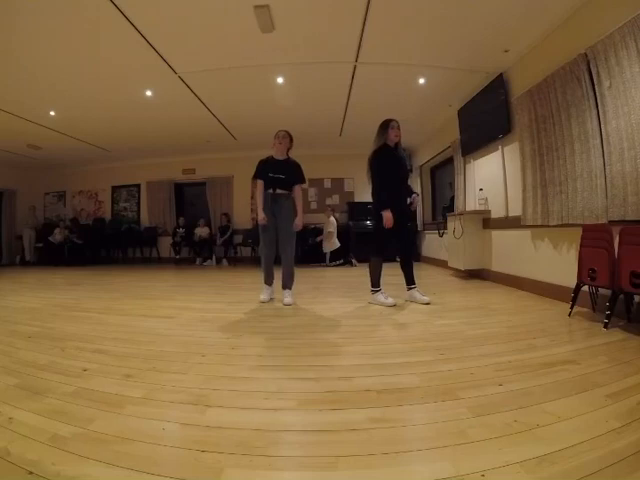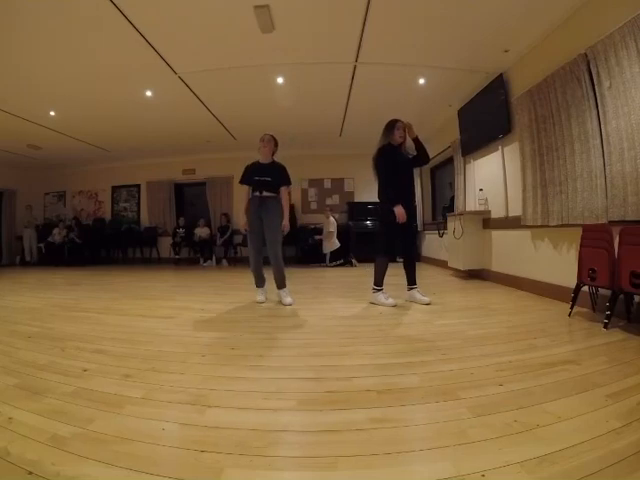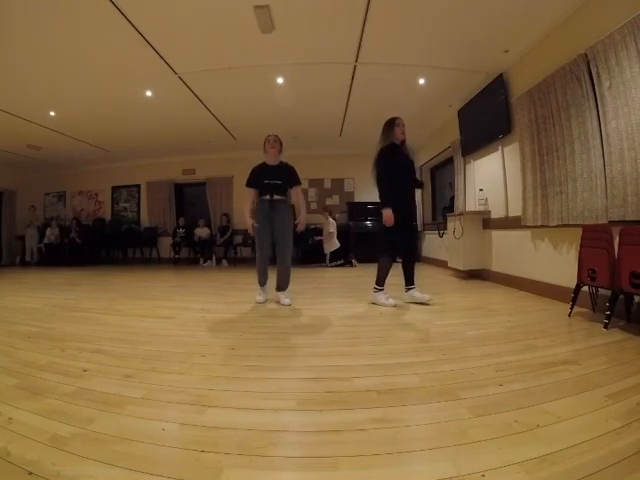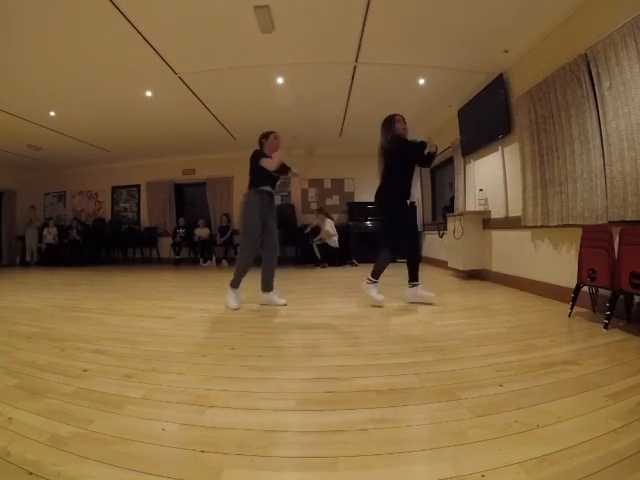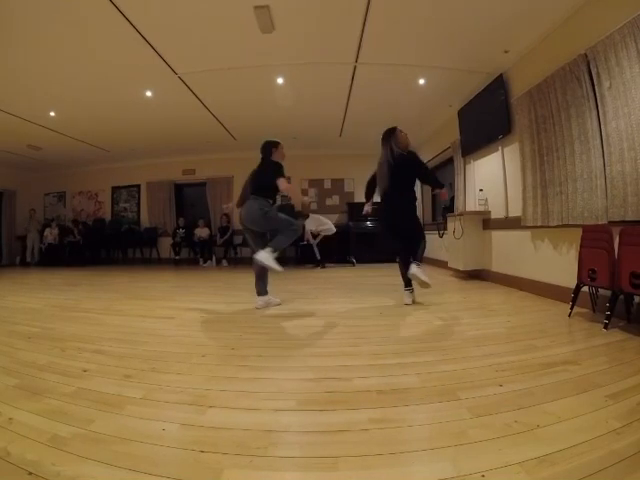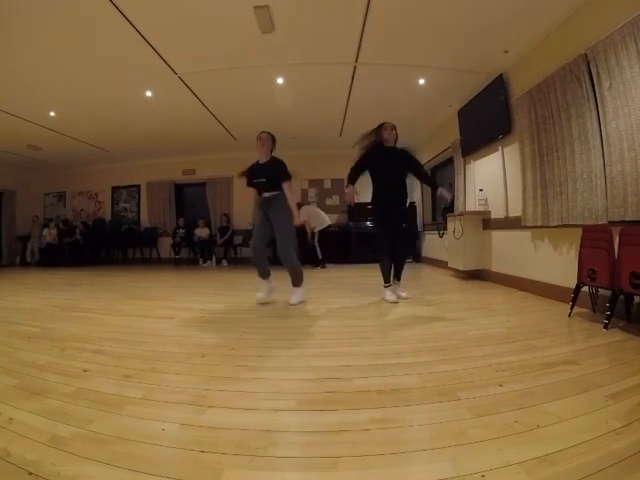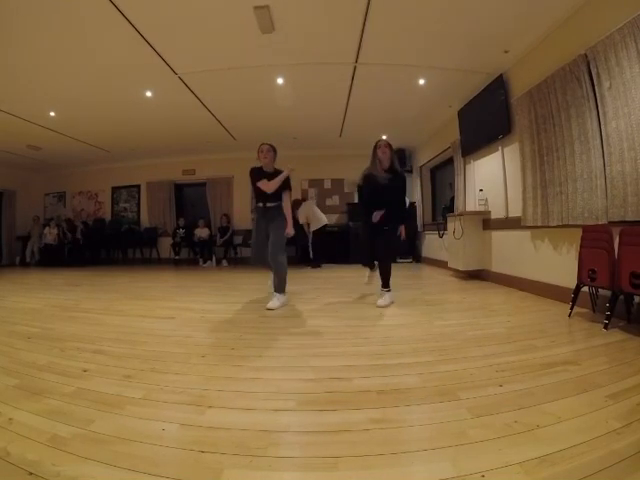
dt=0.7s
person 1, frame 1
left shoulder: (399, 156)
right shoulder: (379, 155)
right elbow: (377, 185)
left wrist: (413, 194)
right wrist: (384, 209)
left hip: (401, 209)
right hip: (384, 209)
left knee: (407, 247)
right knee: (380, 248)
left ankle: (411, 289)
right ankle: (375, 292)
person 1, frame 2
left shoulder: (403, 156)
right shoulder: (384, 152)
left elbow: (424, 159)
right elbow: (385, 182)
left wrist: (414, 137)
right wrist: (395, 205)
left hip: (408, 206)
right hip: (391, 207)
left knee: (410, 248)
right knee: (386, 247)
left ankle: (412, 289)
right ankle: (377, 291)
person 1, frame 3
left shoulder: (404, 153)
right shoulder: (387, 152)
right elbow: (382, 181)
left wrist: (422, 184)
right wrist: (386, 206)
left hip: (407, 207)
right hip: (393, 208)
left knee: (410, 248)
right knee: (391, 248)
left ankle: (410, 290)
right ankle: (378, 291)
person 1, frame 4
left shoulder: (403, 147)
right shoulder: (395, 144)
left elbow: (423, 161)
right elbow: (415, 150)
left wrist: (431, 151)
right wrist: (427, 147)
left hip: (399, 201)
right hip: (389, 200)
left knee: (412, 242)
right knee: (395, 242)
left ankle: (413, 288)
right ankle: (371, 283)
person 1, frame 5
left shoulder: (385, 163)
right shoulder: (409, 157)
left elbow: (372, 183)
right elbow: (427, 175)
left wrist: (368, 201)
right wrist: (440, 187)
left hip: (388, 213)
right hip: (406, 211)
left knee: (402, 248)
right knee: (417, 240)
left ankle: (408, 291)
right ankle: (416, 267)
person 1, frame 6
left shoulder: (403, 155)
right shoulder: (373, 153)
left elbow: (419, 171)
right elbow: (357, 168)
left wrist: (437, 187)
right wrist: (350, 184)
left hip: (399, 205)
right hip: (380, 205)
left knee: (400, 245)
right knee: (386, 245)
left ankle: (397, 283)
right ankle: (387, 287)
person 1, frame 7
left shoulder: (398, 175)
right shoulder: (370, 174)
left elbow: (401, 201)
right elbow: (364, 199)
left wrist: (402, 223)
right wrist: (372, 212)
left hip: (390, 222)
right hip: (372, 221)
left knee: (385, 254)
right knee: (368, 253)
left ankle: (386, 291)
right ankle: (371, 267)
person 2, frame 1
left shoulder: (294, 165)
right shoulder: (264, 163)
left elbow: (298, 191)
right elbow: (259, 188)
left wrist: (299, 215)
right wrist: (260, 210)
left hip: (286, 205)
right hip: (268, 204)
left knee: (287, 248)
right knee: (266, 248)
left ankle: (287, 289)
right ankle: (268, 287)
person 2, frame 2
left shoulder: (279, 168)
right shoulder: (250, 168)
left elbow: (284, 194)
right elbow: (246, 193)
left wrist: (286, 217)
right wrist: (244, 215)
left hip: (273, 207)
right hip: (254, 208)
left knee: (274, 250)
right knee: (255, 251)
left ankle: (282, 289)
right ankle: (260, 288)
person 2, frame 3
left shoulder: (287, 169)
right shoulder: (258, 170)
left elbow: (297, 192)
right elbow: (251, 195)
left wrist: (302, 214)
right wrist: (248, 216)
left hip: (282, 210)
right hip: (262, 210)
left knee: (285, 253)
right knee: (263, 253)
left ankle: (282, 291)
right ankle: (262, 288)
person 2, frame 4
left shoulder: (278, 163)
right shoulder: (257, 155)
left elbow: (295, 173)
right elbow: (270, 166)
right wrist: (281, 153)
left hip: (269, 204)
right hip: (254, 203)
left knee: (272, 250)
right knee: (249, 248)
left ankle: (268, 292)
right ankle: (233, 290)
person 2, frame 5
left shoulder: (261, 169)
right shoulder: (273, 166)
left elbow: (248, 190)
right elbow: (283, 187)
left wrist: (236, 204)
left hip: (247, 212)
right hip: (258, 211)
left knee: (261, 253)
right knee: (294, 227)
left ankle: (262, 297)
right ankle: (267, 253)
person 2, frame 6
left shoulder: (278, 164)
right shoulder: (252, 169)
left elbow: (287, 189)
left wrist: (295, 212)
right wrist: (256, 214)
left hip: (281, 206)
right hip: (264, 209)
left knee: (285, 251)
right knee: (256, 249)
left ankle: (298, 289)
right ankle: (267, 284)
person 2, frame 7
left shoulder: (283, 176)
right shoulder: (255, 172)
left elbow: (286, 200)
right elbow: (268, 188)
left wrist: (290, 224)
right wrist: (284, 174)
left hip: (278, 216)
right hip: (261, 215)
left knee: (274, 253)
right knee: (257, 255)
left ankle: (280, 294)
right ankle: (280, 279)
